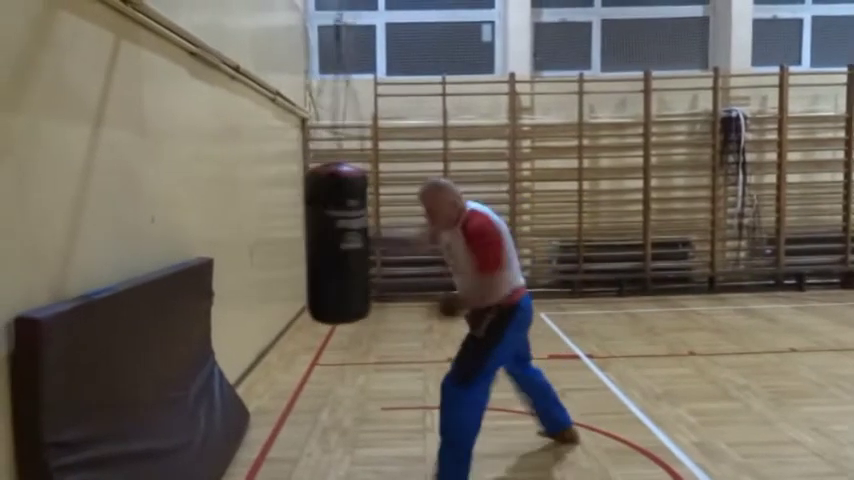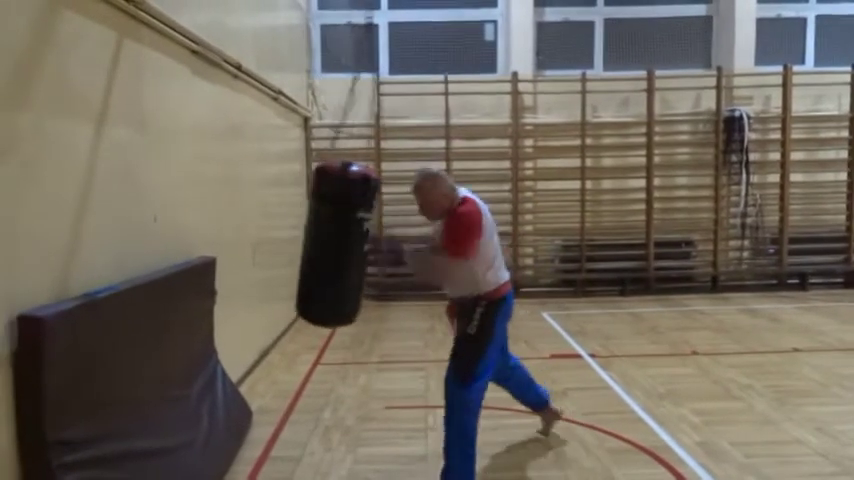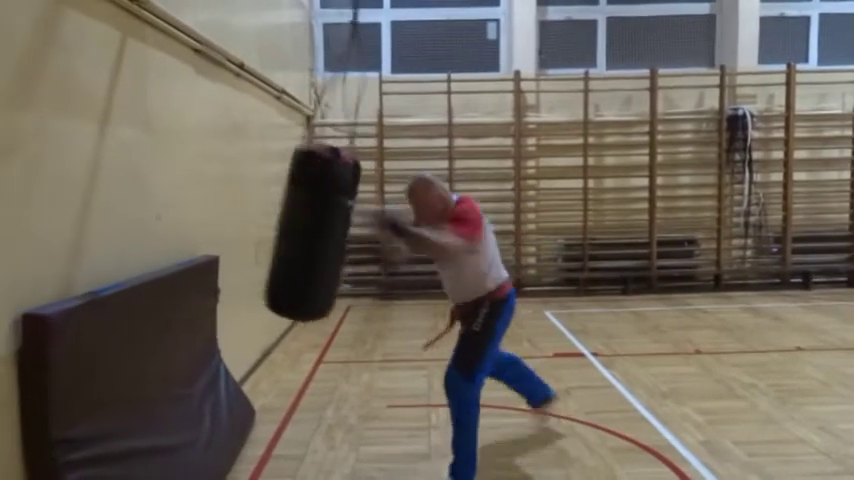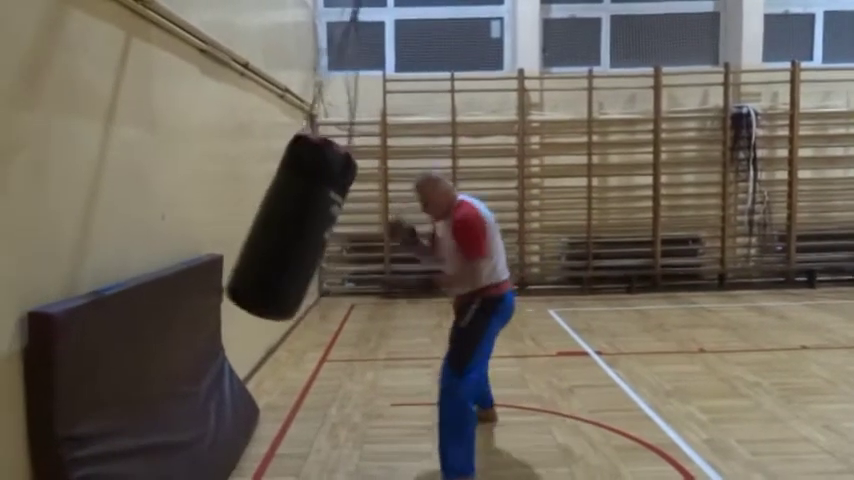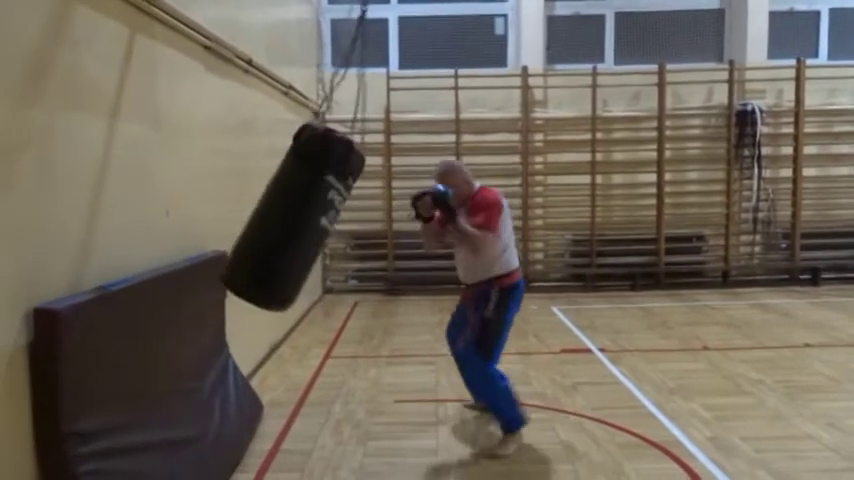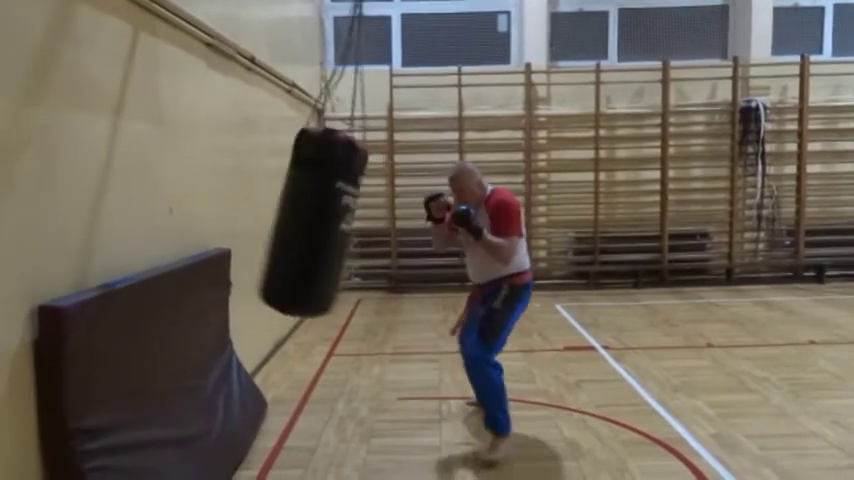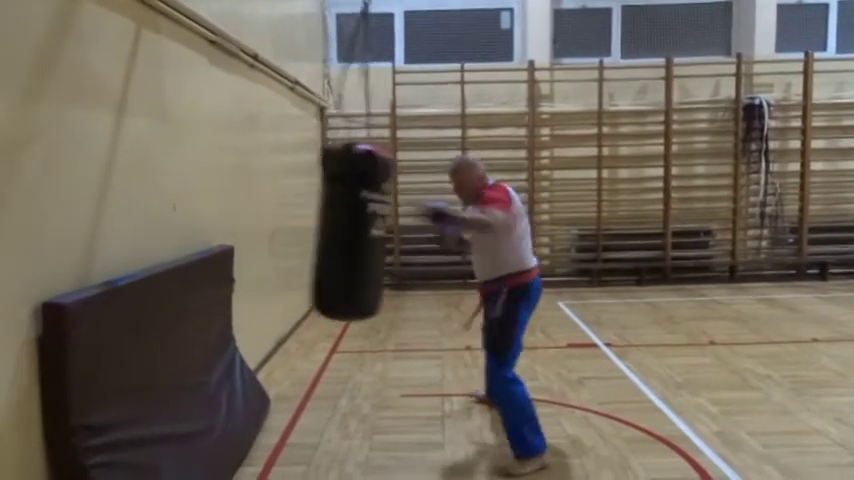
dt=0.2s
person 1, frame 1
left shoulder: (479, 226)
right shoulder: (452, 219)
left elbow: (492, 287)
left wrist: (459, 301)
left hip: (503, 312)
right hip: (504, 310)
left knee: (460, 389)
right knee: (520, 368)
right ankle: (561, 428)
person 1, frame 2
left shoulder: (467, 213)
right shoulder: (448, 208)
left elbow: (443, 271)
right elbow: (436, 252)
left hip: (487, 303)
right hip: (476, 302)
left knee: (461, 385)
right knee: (498, 362)
right ankle: (544, 407)
person 1, frame 3
left shoulder: (466, 211)
right shoulder: (432, 215)
left elbow: (453, 248)
left wrist: (408, 230)
left hip: (490, 303)
right hip: (475, 303)
left knee: (461, 380)
right knee: (492, 360)
right ankle: (543, 396)
person 1, frame 4
left shoulder: (467, 216)
right shoulder: (448, 212)
left elbow: (474, 273)
right elbow: (436, 253)
left wrist: (439, 283)
right wrist: (411, 239)
left hip: (490, 300)
right hip: (483, 298)
left knee: (455, 378)
right knee: (469, 357)
right ankle: (485, 408)
person 1, frame 5
left shoulder: (487, 199)
right shoulder: (455, 203)
left elbow: (477, 246)
right elbow: (432, 241)
left wrist: (453, 218)
right wrist: (426, 216)
left hip: (501, 290)
right hip: (480, 288)
left knee: (479, 362)
right knee: (458, 340)
left ankle: (512, 428)
right ankle: (488, 399)
person 1, frame 6
left shoulder: (503, 201)
right shoulder: (464, 206)
left elbow: (506, 253)
right elbow: (442, 244)
left wrist: (476, 231)
right wrist: (438, 217)
left hip: (511, 287)
right hip: (486, 287)
left knee: (479, 354)
right knee: (468, 342)
left ankle: (501, 431)
right ankle: (486, 397)
person 1, frame 7
left shoulder: (496, 194)
right shoulder: (477, 198)
left elbow: (493, 222)
right elbow: (483, 237)
left wrist: (450, 215)
right wrist: (446, 218)
left hip: (515, 288)
right hip: (501, 286)
left knee: (500, 366)
right knee: (495, 346)
left ankle: (531, 452)
right ankle: (496, 394)
